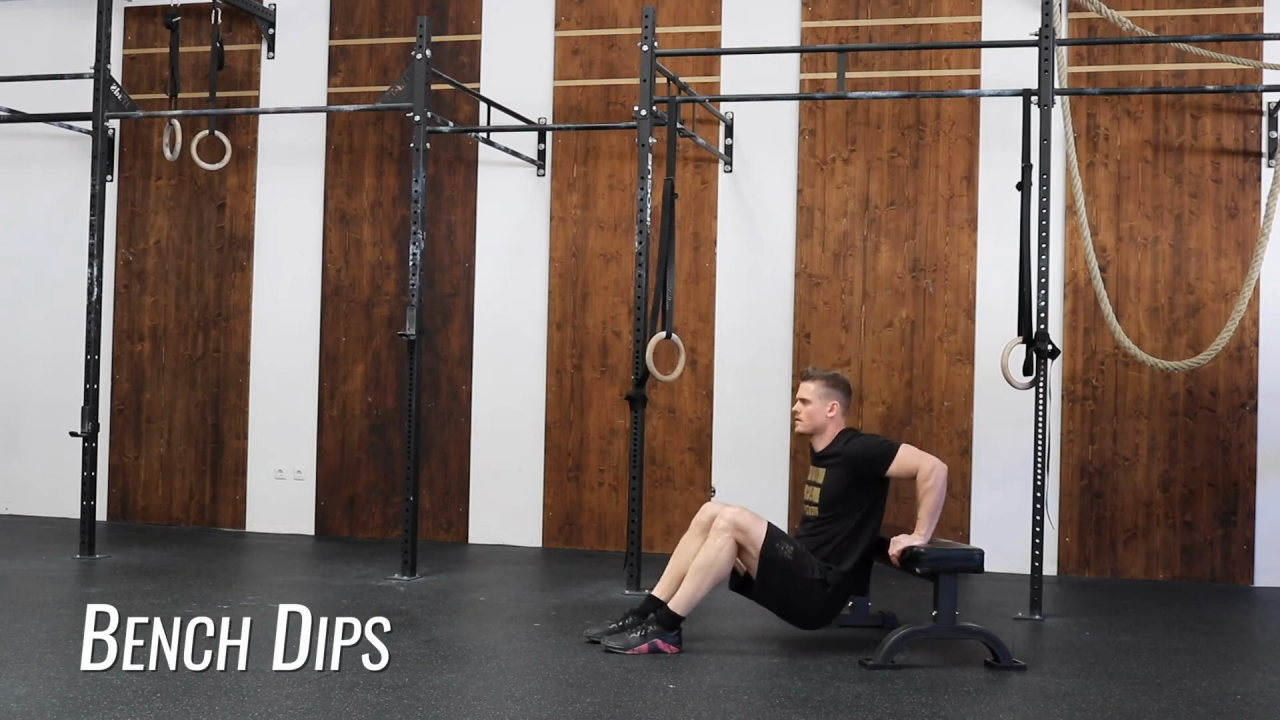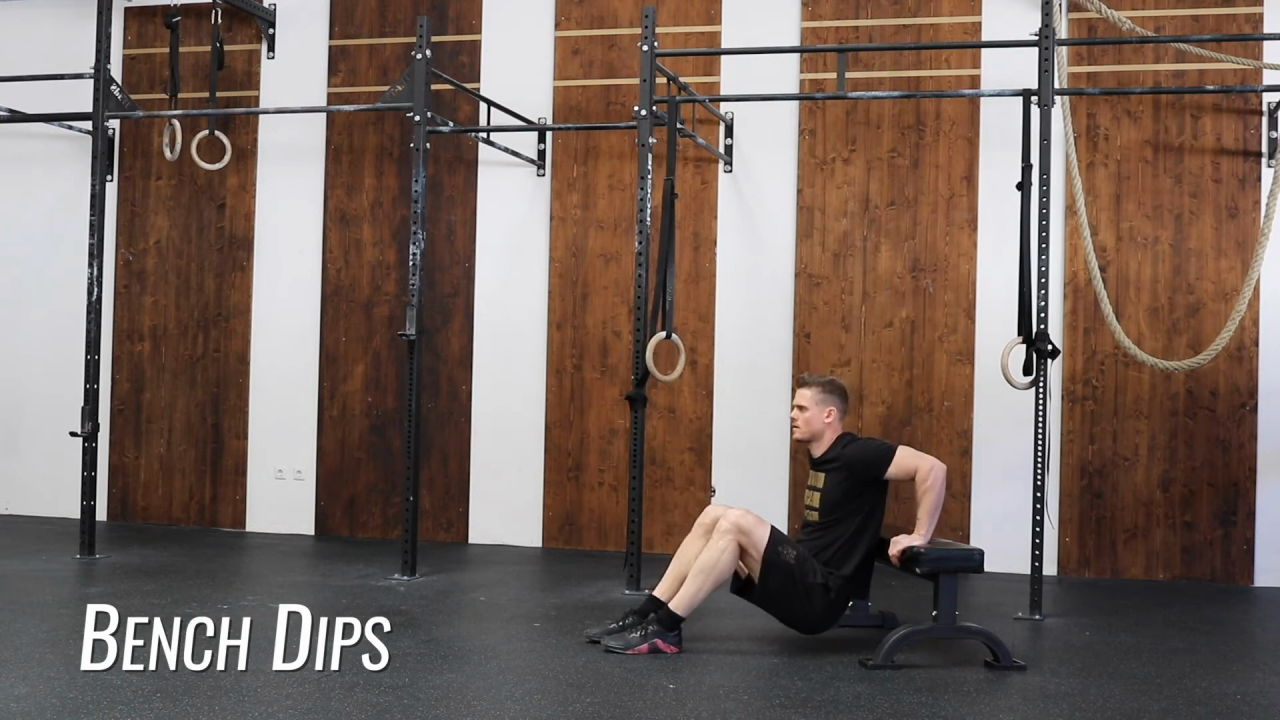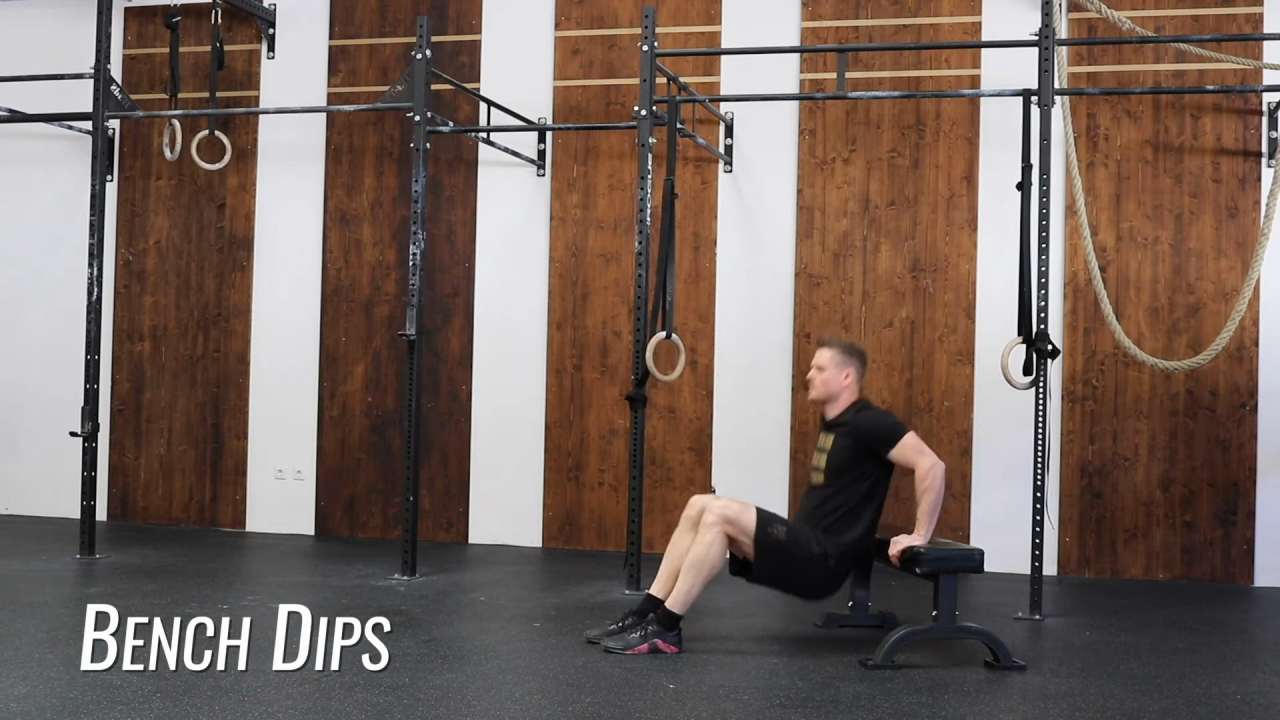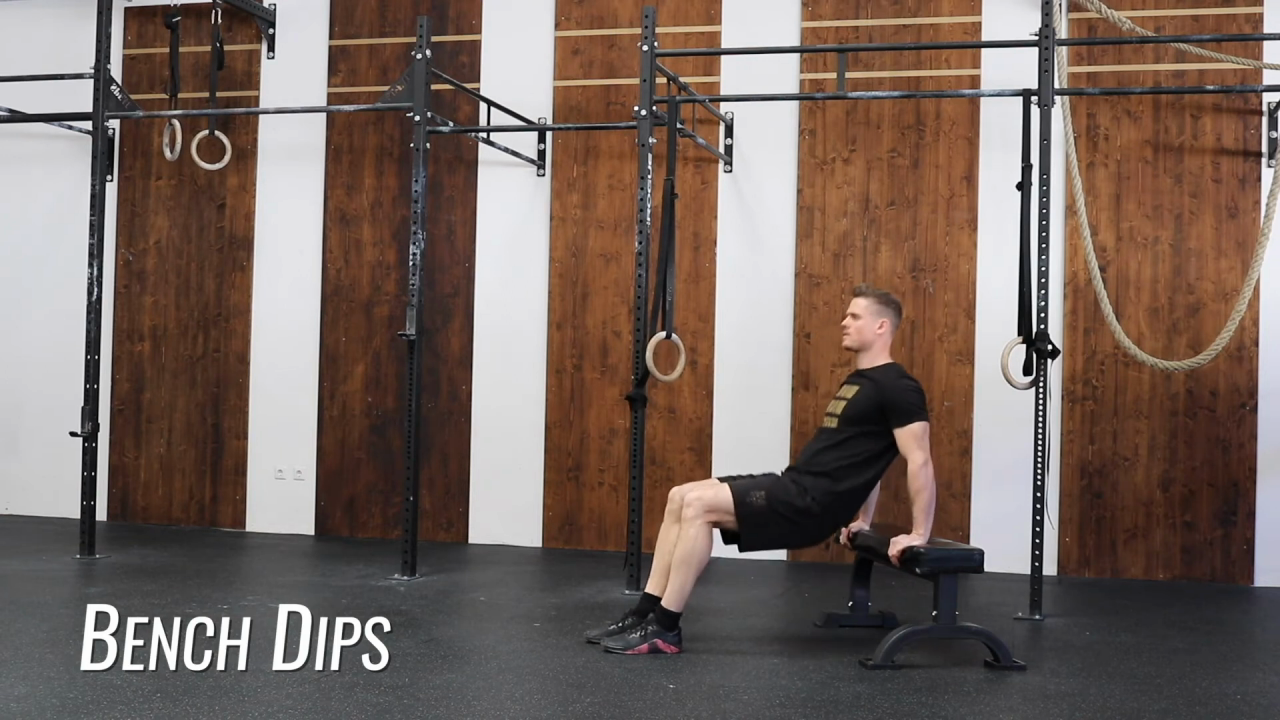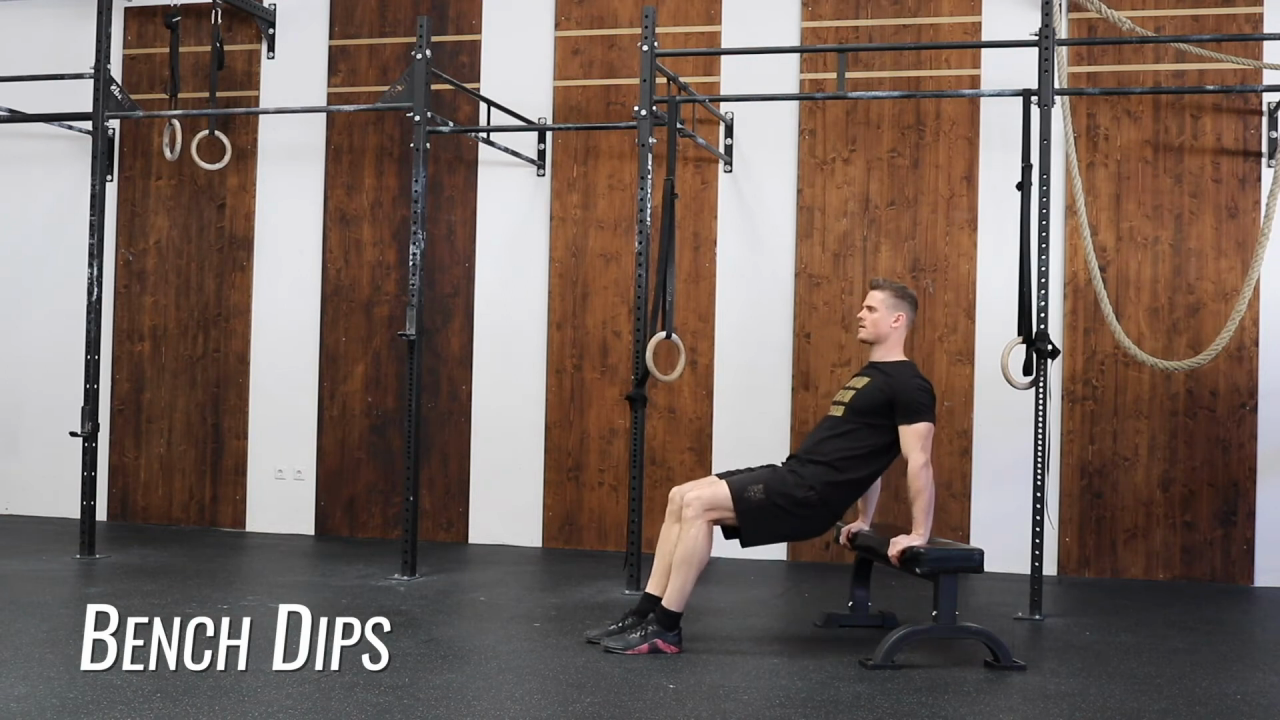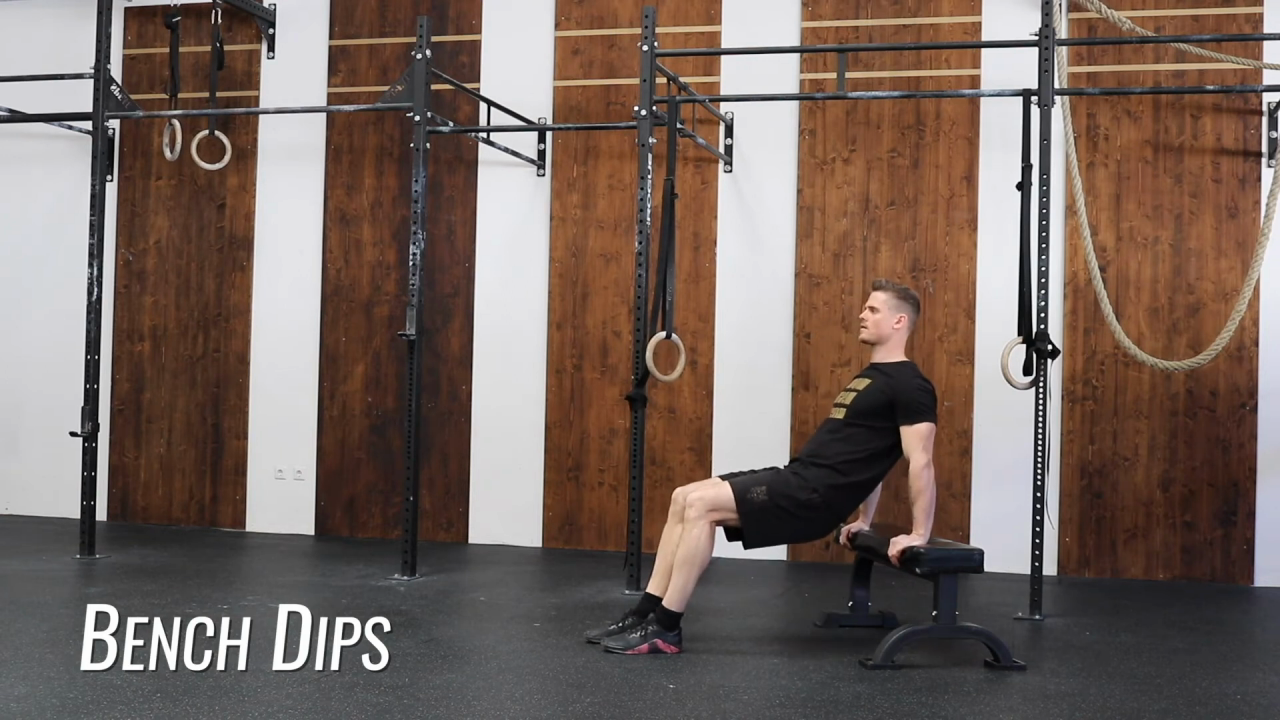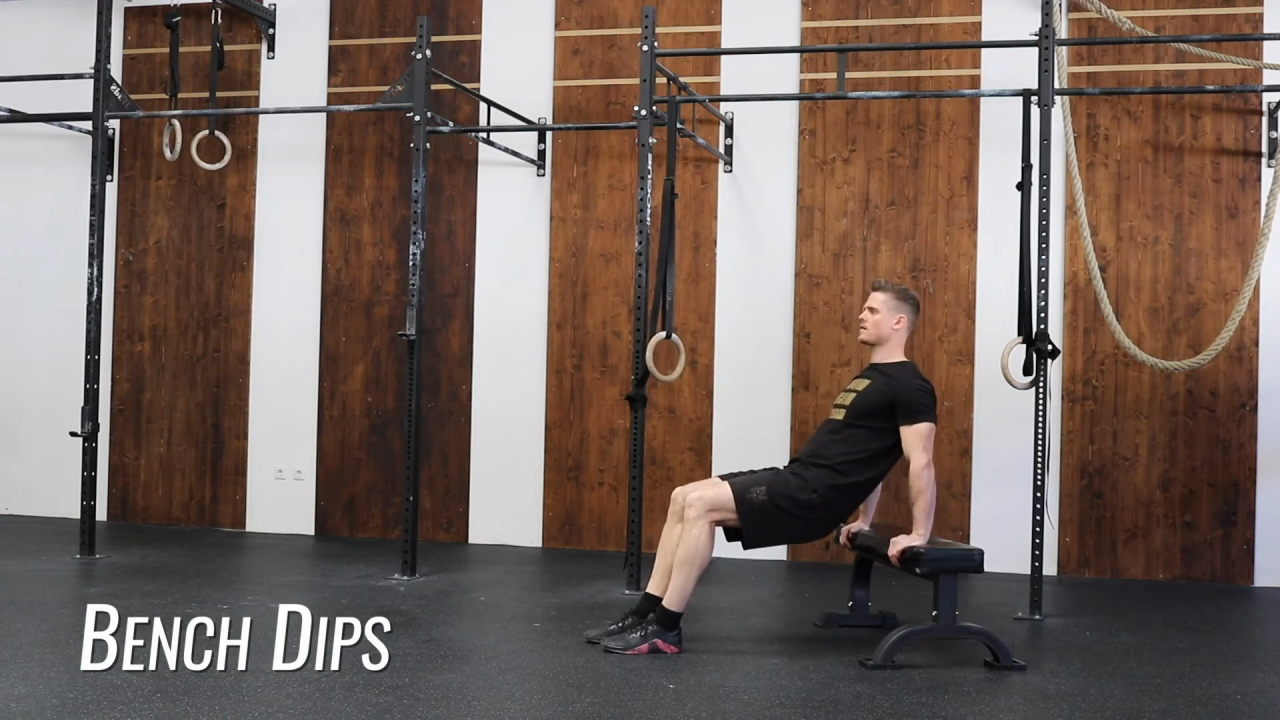
dt=0.3s
person 1, frame 1
left shoulder: (856, 451)
right shoulder: (824, 450)
left elbow: (934, 468)
left wrist: (919, 537)
left hip: (819, 588)
right hip: (802, 572)
left knee: (731, 520)
right knee: (711, 514)
left ankle: (664, 629)
right ankle: (644, 614)
person 1, frame 2
left shoulder: (855, 454)
right shoulder: (823, 454)
left elbow: (932, 468)
left wrist: (919, 537)
left hip: (819, 594)
right hip: (802, 576)
left knee: (735, 522)
right knee: (713, 517)
left ankle: (665, 629)
right ankle: (644, 614)
person 1, frame 3
left shoulder: (866, 423)
right shoulder: (833, 421)
left elbow: (930, 466)
left wrist: (918, 536)
right wrist: (857, 540)
left hip: (822, 557)
right hip: (807, 542)
left knee: (717, 514)
right knee: (699, 508)
left ankle: (665, 627)
right ankle: (646, 614)
person 1, frame 4
left shoulder: (894, 386)
right shoulder: (859, 378)
left elbow: (920, 460)
left wrist: (918, 535)
right wrist: (862, 519)
left hip: (813, 503)
right hip: (794, 489)
left knee: (697, 504)
right knee: (680, 497)
left ankle: (664, 627)
right ankle: (646, 612)
person 1, frame 5
left shoulder: (907, 384)
right shoulder: (871, 373)
left elbow: (919, 460)
left wrist: (918, 535)
right wrist: (864, 521)
left hip: (813, 491)
right hip: (795, 476)
left knee: (697, 504)
right knee: (682, 498)
left ankle: (664, 628)
right ankle: (645, 613)
person 1, frame 6
left shoulder: (908, 385)
right shoulder: (872, 376)
left elbow: (920, 461)
left wrist: (918, 535)
right wrist: (863, 521)
left hip: (816, 494)
right hip: (797, 479)
left knee: (701, 504)
right knee: (683, 499)
left ankle: (665, 627)
right ankle: (647, 612)
person 1, frame 7
left shoulder: (907, 385)
right shoulder: (871, 376)
left elbow: (921, 460)
left wrist: (918, 535)
right wrist: (864, 520)
left hip: (816, 495)
right hip: (797, 480)
left knee: (700, 504)
right knee: (684, 497)
left ankle: (664, 628)
right ankle: (646, 612)
